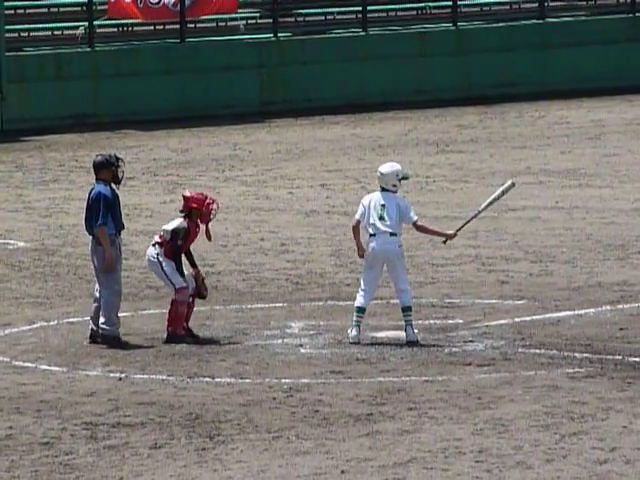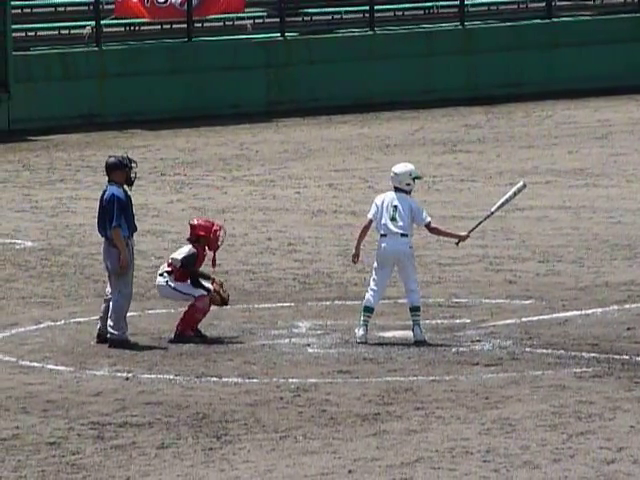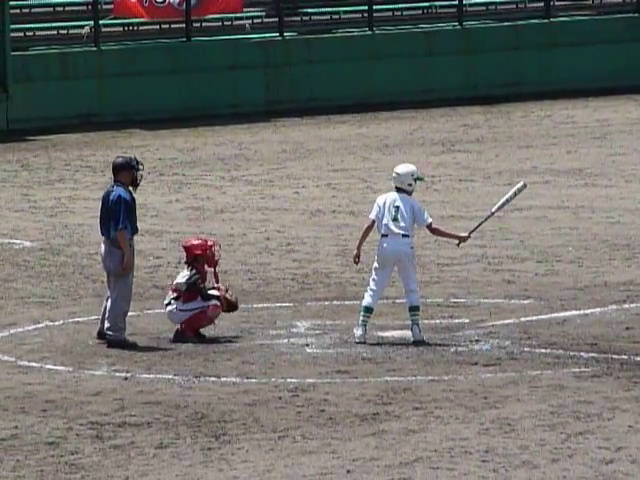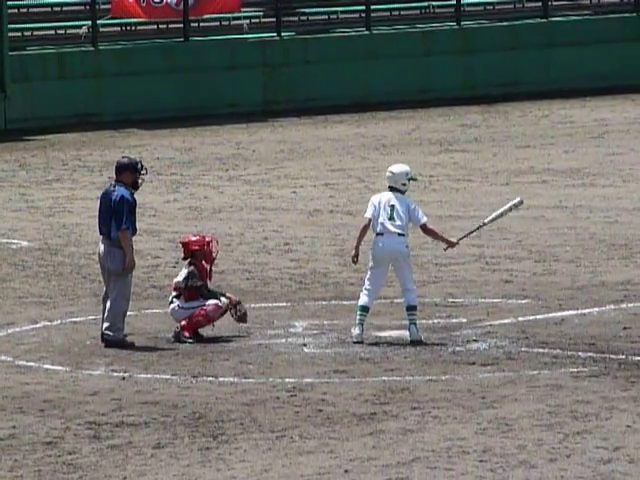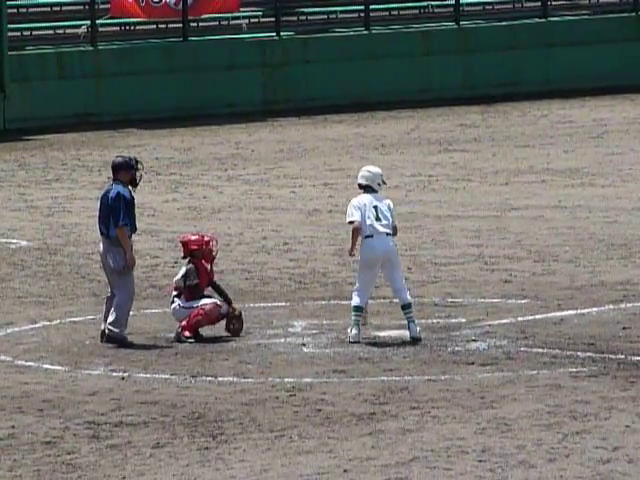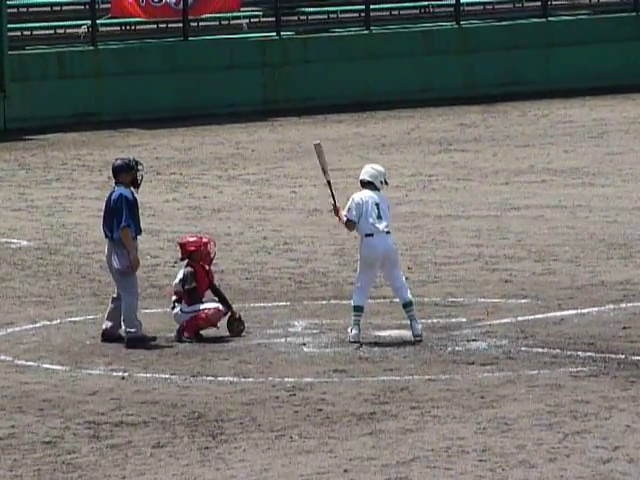
dt=0.3s
person 1, frame 1
left shoulder: (105, 190)
right shoulder: (102, 192)
right elbow: (100, 224)
right wrist: (108, 250)
left hip: (109, 244)
right hip: (105, 245)
left knee: (103, 290)
right knee: (111, 290)
left ankle: (96, 331)
right ankle: (108, 332)
person 1, frame 2
left shoulder: (113, 192)
right shoulder: (115, 194)
right elbow: (115, 227)
right wrist: (123, 252)
left hip: (116, 246)
right hip: (118, 247)
left knee: (114, 291)
right knee: (121, 293)
left ankle: (104, 331)
right ankle: (116, 335)
person 1, frame 3
left shoulder: (110, 192)
right shoulder: (122, 195)
right elbow: (120, 228)
right wrist: (128, 254)
left hip: (108, 246)
right hip: (118, 248)
left knee: (114, 292)
right knee: (121, 294)
left ankle: (105, 329)
right ankle: (115, 335)
person 1, frame 4
left shoulder: (107, 192)
right shoulder: (124, 196)
right elbow: (122, 229)
right wrist: (129, 255)
left hip: (105, 245)
right hip: (117, 248)
left knee: (110, 292)
right knee: (119, 294)
left ankle: (109, 331)
right ankle: (113, 335)
person 1, frame 5
left shoulder: (109, 191)
right shoulder: (121, 193)
right elbow: (120, 226)
right wrist: (129, 252)
left hip: (108, 245)
right hip: (117, 247)
left knee: (115, 291)
right knee: (125, 292)
left ankle: (108, 330)
right ankle: (115, 331)
person 1, frame 6
left shoulder: (115, 194)
right shoulder: (124, 195)
right elbow: (123, 227)
right wrist: (133, 253)
left hip: (115, 247)
right hip: (122, 249)
left knee: (122, 292)
right knee: (130, 293)
left ankle: (110, 330)
right ankle: (133, 333)
person 2, frame 1
left shoulder: (368, 199)
right shoulder: (400, 202)
left elbow: (355, 225)
right elbow: (418, 226)
left wrist: (359, 246)
right wrist: (445, 234)
left hip: (373, 245)
right hip: (393, 246)
left knee: (365, 289)
right knee: (403, 288)
left ankle: (355, 330)
right ankle: (409, 330)
person 2, frame 2
left shoulder: (380, 199)
right shoulder: (412, 203)
left elbow: (367, 225)
right elbow: (431, 228)
left wrist: (357, 247)
right wrist: (457, 236)
left hip: (384, 246)
right hip: (404, 247)
left knee: (375, 289)
right knee: (412, 289)
left ankle: (362, 330)
right ankle: (417, 330)
person 2, frame 3
left shoulder: (382, 199)
right shoulder: (413, 204)
left elbow: (370, 225)
right elbow: (432, 229)
left wrist: (358, 248)
right wrist: (458, 237)
left hip: (385, 246)
right hip: (405, 247)
left knee: (374, 289)
right knee: (412, 289)
left ankle: (361, 330)
right ankle: (415, 329)
person 2, frame 4
left shoulder: (377, 198)
right shoulder: (409, 203)
left elbow: (366, 223)
right elbow: (425, 228)
left wrist: (356, 248)
right wrist: (446, 241)
left hip: (380, 245)
right hip: (400, 246)
left knee: (370, 288)
right knee: (408, 288)
left ankle: (358, 329)
right ankle: (413, 329)
person 2, frame 5
left shoulder: (356, 201)
right shoulder: (386, 201)
left elbow: (357, 227)
right elbow: (394, 230)
left wrist: (351, 247)
left hip: (369, 246)
right hip: (389, 244)
left knee: (361, 290)
right knee: (400, 287)
left ankle: (355, 330)
right ankle: (413, 328)
person 2, frame 6
left shoulder: (358, 197)
right shoulder: (383, 199)
left elbow: (350, 226)
left wrist: (339, 213)
left hip: (369, 244)
right hip: (388, 242)
left knee: (361, 289)
right knee: (400, 285)
left ankle: (355, 330)
right ankle: (415, 326)
person 3, frame 1
left shoulder: (193, 225)
right shoulder: (184, 227)
left elbow: (184, 249)
right elbow: (176, 255)
left wrist: (196, 269)
right wrist: (184, 278)
left hip: (164, 256)
right hip: (157, 255)
left knee: (191, 288)
right knee: (182, 288)
left ankle: (183, 327)
right ankle: (174, 332)
person 3, frame 2
left shoulder: (199, 249)
right shoulder: (193, 252)
left elbow: (193, 272)
right elbow: (194, 280)
left wrist: (211, 279)
right wrist: (210, 291)
left hip: (174, 279)
right hip: (167, 282)
left knee: (209, 293)
right knee: (202, 296)
left ankle: (191, 328)
right ankle: (182, 332)
person 3, frame 3
left shoulder: (197, 268)
right shoulder: (195, 272)
left elbow: (200, 292)
right elbow: (204, 296)
left wrist: (216, 288)
right wrist: (219, 293)
left hip: (183, 306)
right hip: (176, 311)
left knee: (218, 299)
right knee: (214, 306)
left ankle: (191, 330)
right ankle: (183, 331)
person 3, frame 4
left shoulder: (200, 266)
right shoulder: (192, 269)
left elbow: (205, 290)
right elbow: (203, 294)
left wrist: (226, 296)
right wrist: (222, 295)
left hip: (188, 305)
right hip: (179, 309)
left knee: (224, 303)
right knee: (215, 306)
left ankle: (190, 328)
right ankle: (183, 329)
person 3, frame 5
left shoulder: (202, 266)
right shoulder: (191, 268)
left elbow: (215, 286)
right elbow: (196, 294)
left wrist: (231, 305)
right wrist: (210, 299)
left hip: (191, 306)
right hip: (180, 308)
left knee: (225, 308)
right knee: (214, 305)
left ankle: (191, 328)
right ankle: (184, 329)
person 3, frame 6
left shoulder: (202, 269)
right shoulder: (189, 271)
left elbow: (215, 290)
right elbow: (193, 298)
left wrist: (232, 309)
right wrist: (209, 316)
left hip: (193, 308)
right hip: (182, 312)
left knee: (224, 307)
right knee: (216, 310)
left ankle: (192, 328)
right ankle: (185, 330)
